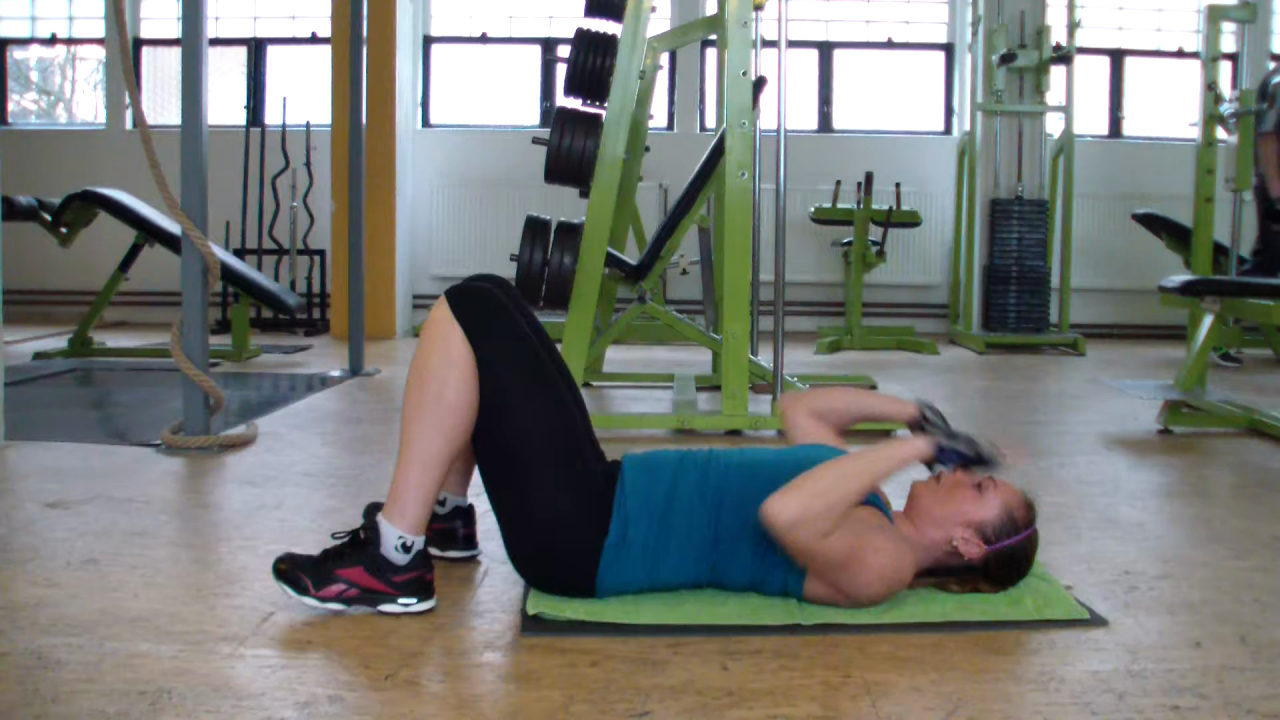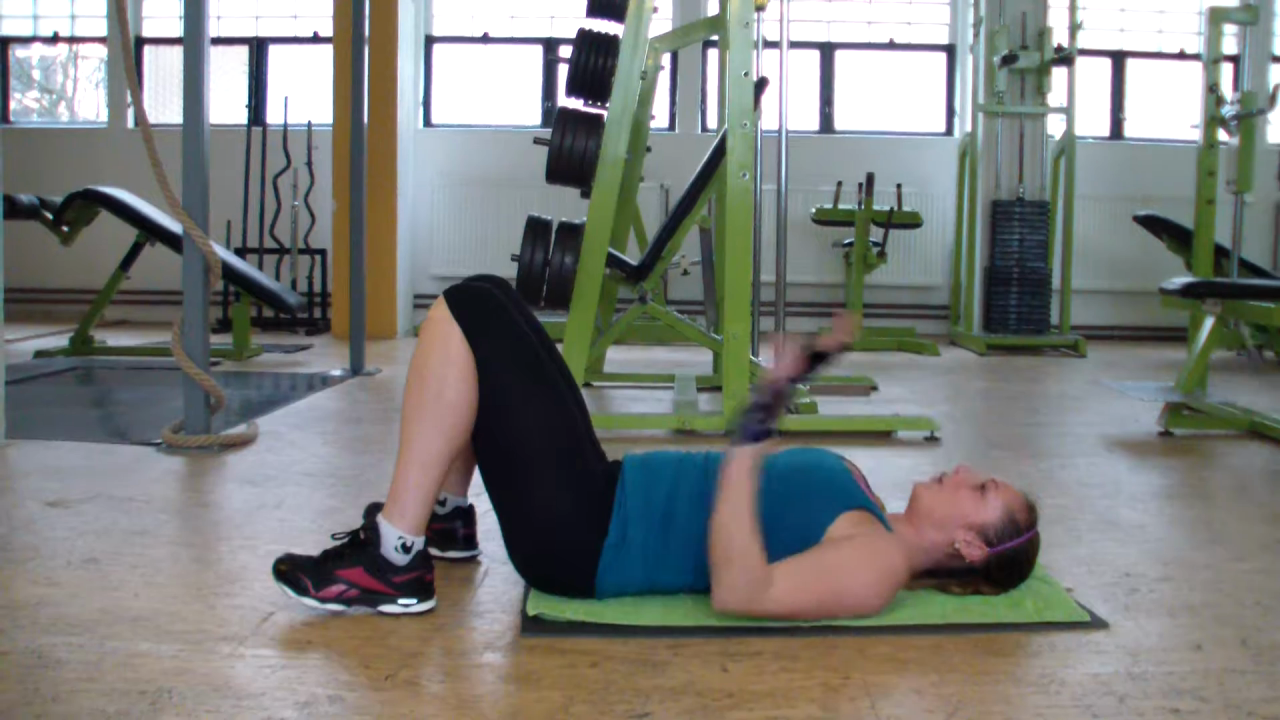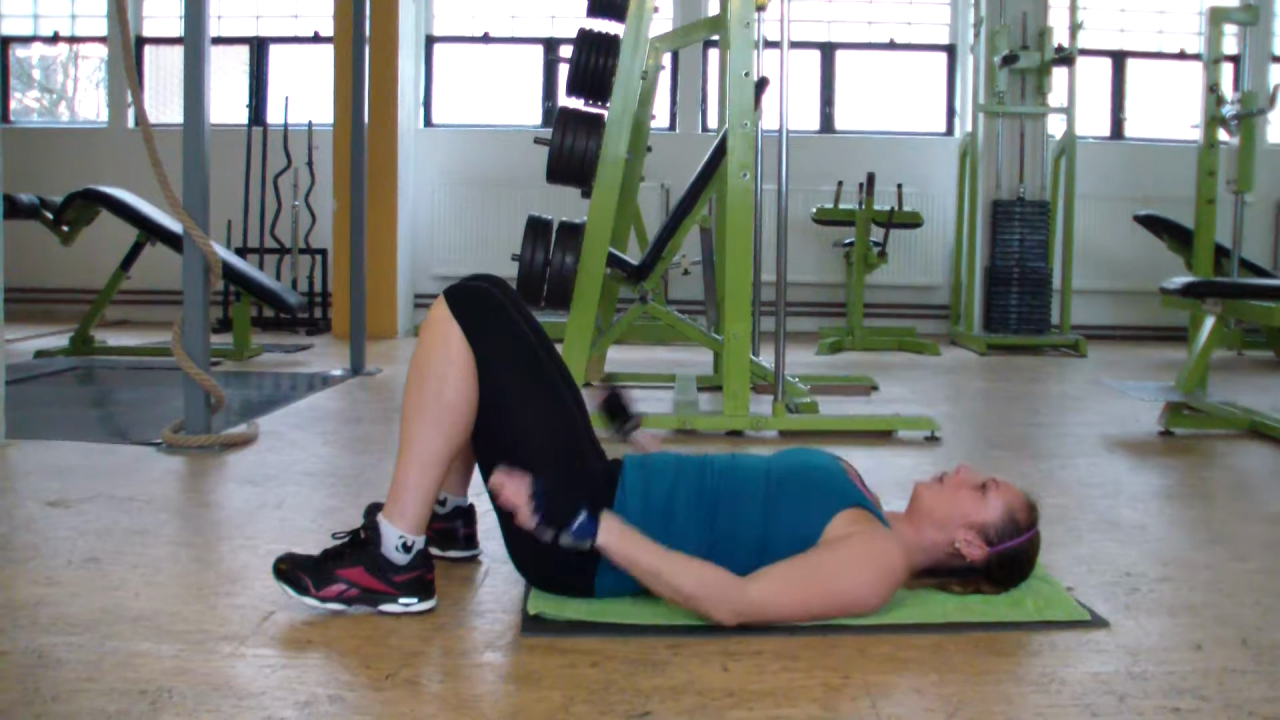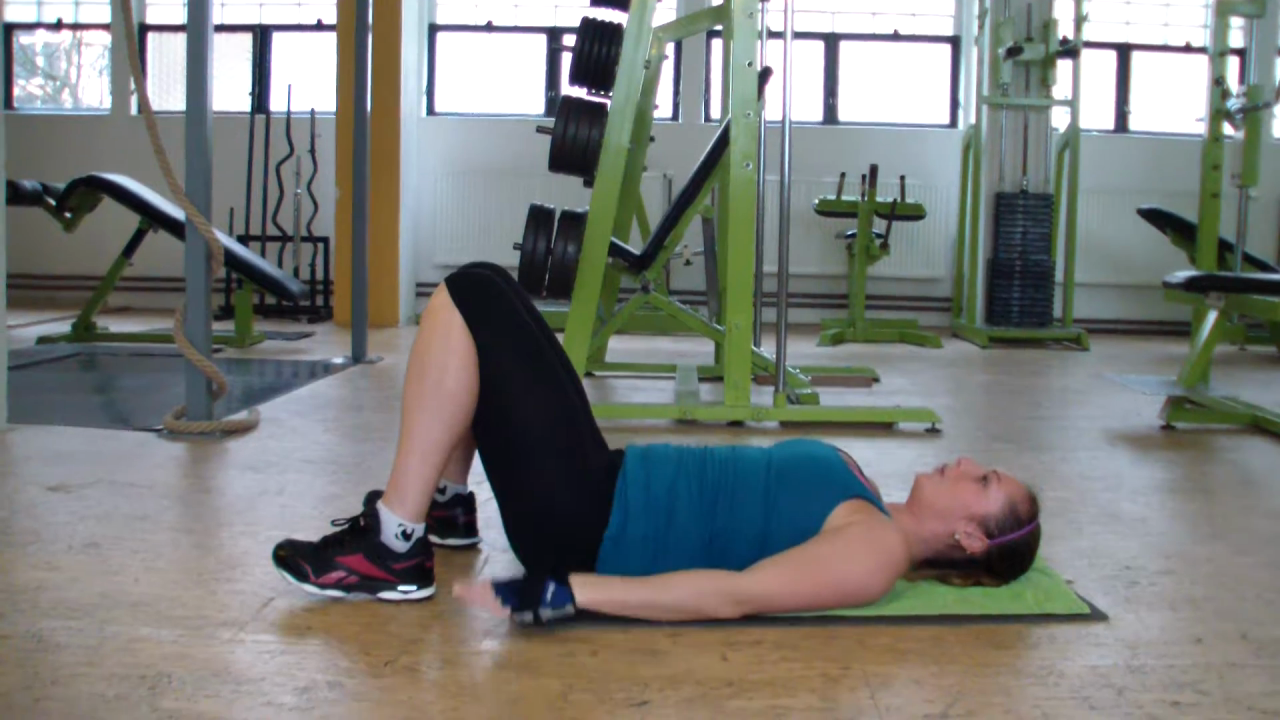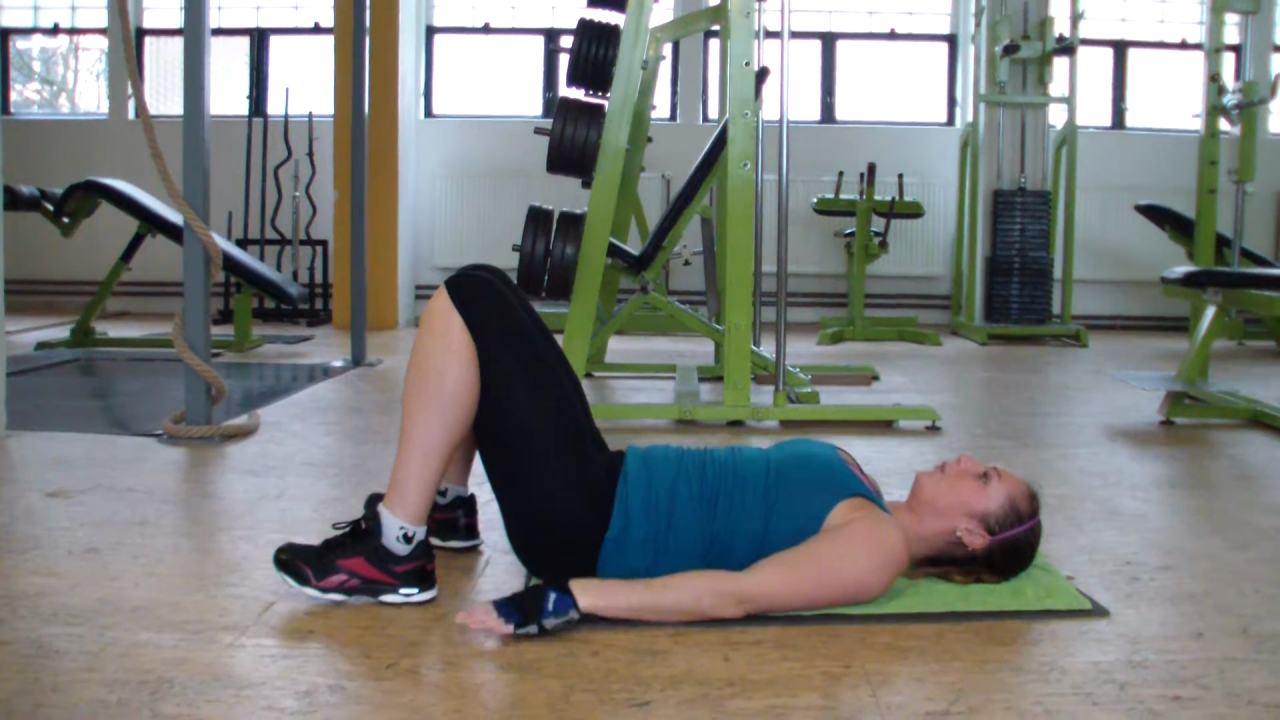
dt=0.2s
person 1, frame 1
left shoulder: (877, 563)
right shoulder: (870, 520)
left elbow: (784, 515)
right elbow: (796, 412)
left wrist: (912, 448)
right wrist: (911, 413)
left hip: (581, 540)
right hip: (604, 501)
left knee: (467, 315)
right knee: (484, 300)
left ankle: (393, 562)
right ankle: (445, 520)
person 1, frame 2
left shoulder: (877, 566)
right shoulder: (865, 518)
left elbow: (738, 589)
left wrist: (750, 445)
right wrist: (783, 380)
left hip: (582, 541)
right hip: (608, 504)
left knee: (465, 315)
right knee: (482, 300)
left ankle: (393, 564)
right ankle: (444, 520)
person 1, frame 3
left shoulder: (875, 565)
right shoulder: (863, 517)
left elbow: (735, 600)
left wrist: (584, 526)
left hip: (587, 526)
right hip: (605, 496)
left knee: (465, 313)
right knee: (482, 297)
left ankle: (393, 562)
right ankle: (444, 520)
person 1, frame 4
left shoulder: (874, 555)
right shoulder: (863, 506)
left elbow: (733, 594)
left wrist: (566, 591)
left hip: (583, 523)
right hip: (608, 490)
left knee: (467, 301)
right knee: (481, 290)
left ankle: (393, 551)
right ankle: (444, 508)
person 1, frame 5
left shoulder: (877, 552)
right shoulder: (864, 504)
left elbow: (734, 595)
left wrist: (566, 598)
left hip: (583, 527)
right hip: (608, 489)
left knee: (465, 304)
right knee: (480, 289)
left ankle: (395, 554)
right ankle: (444, 510)
